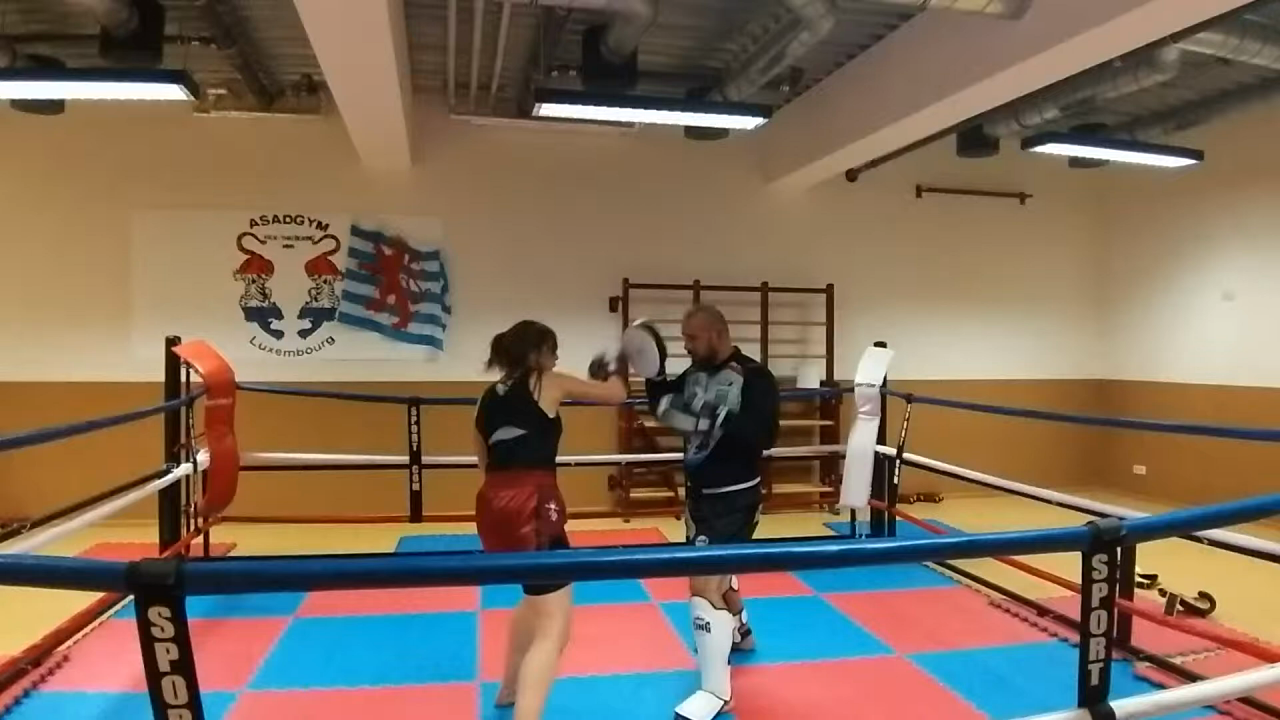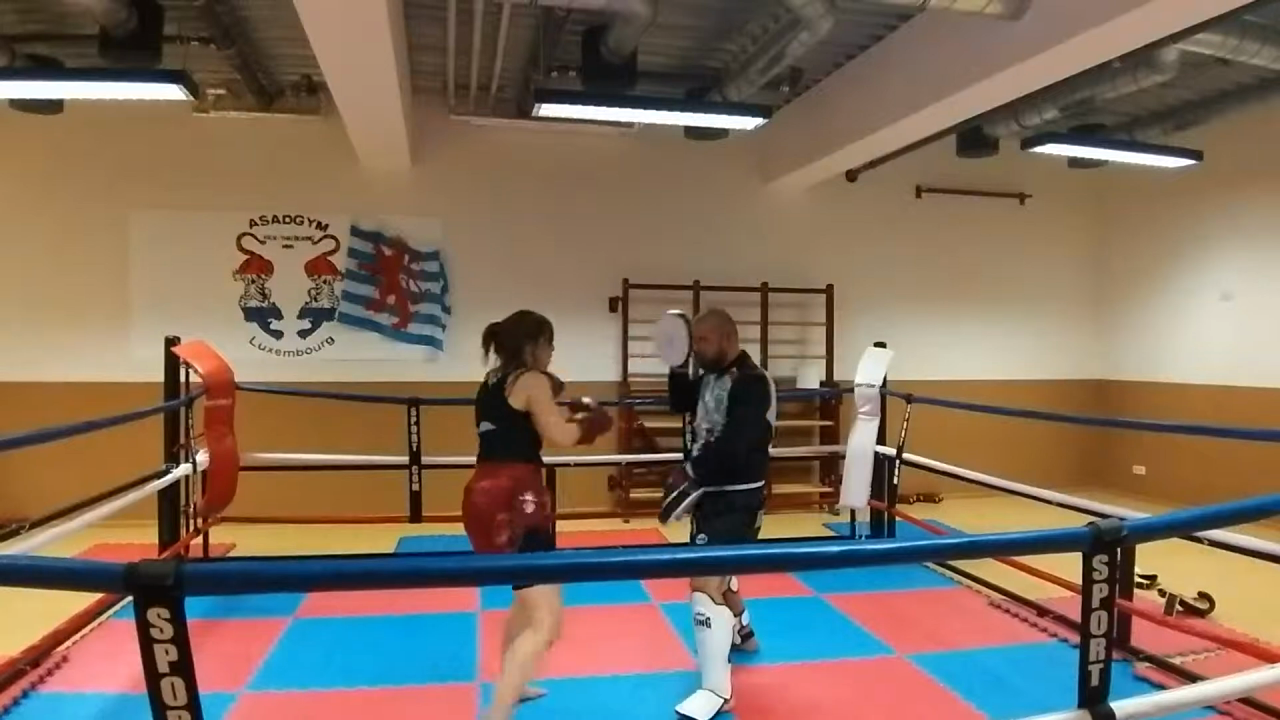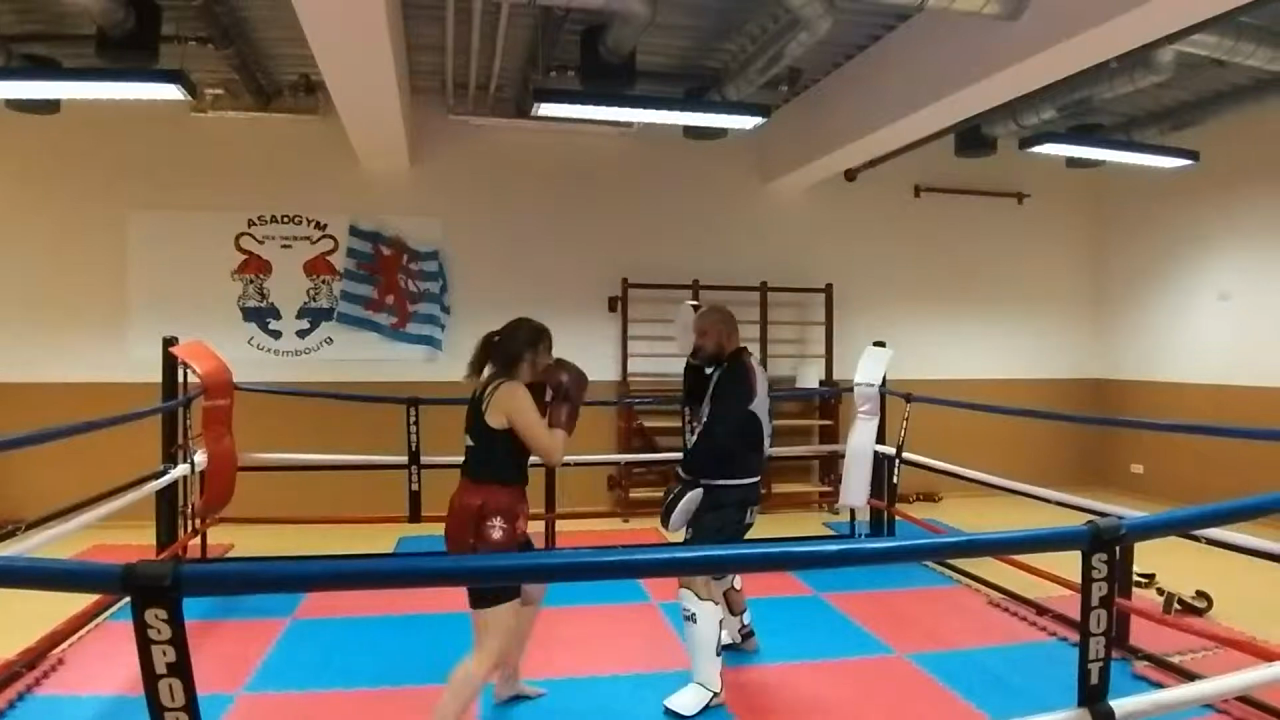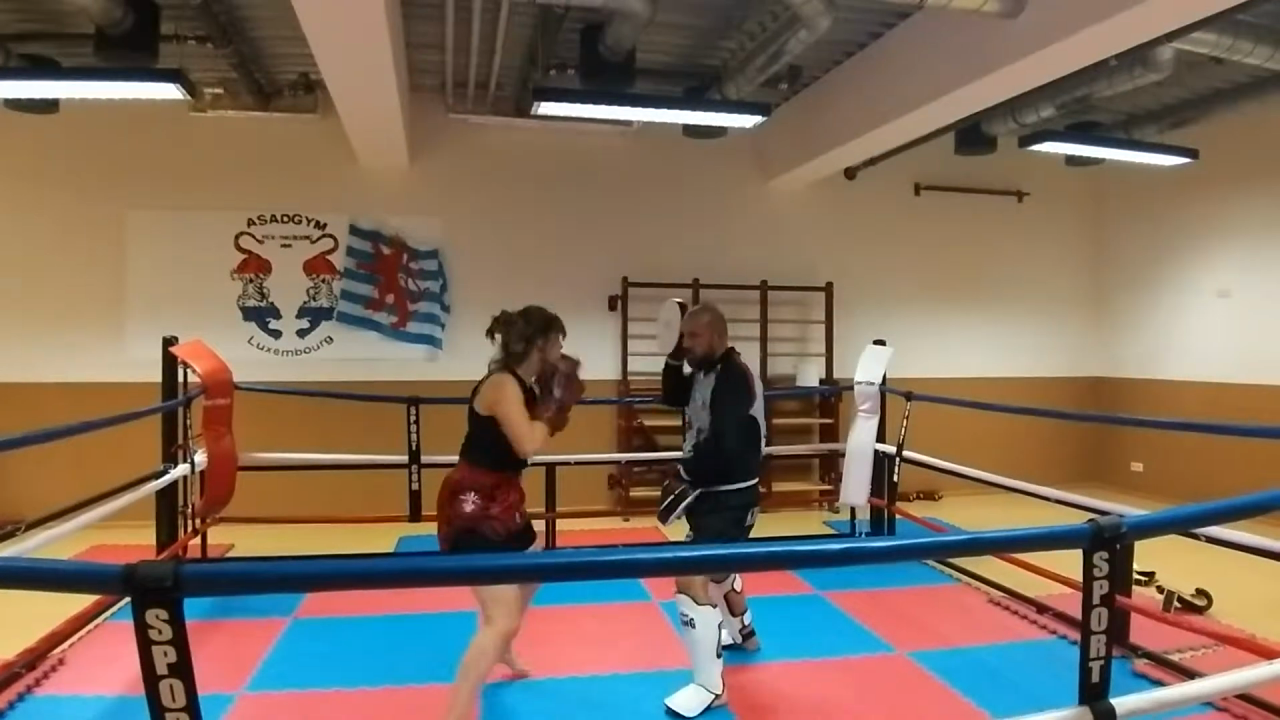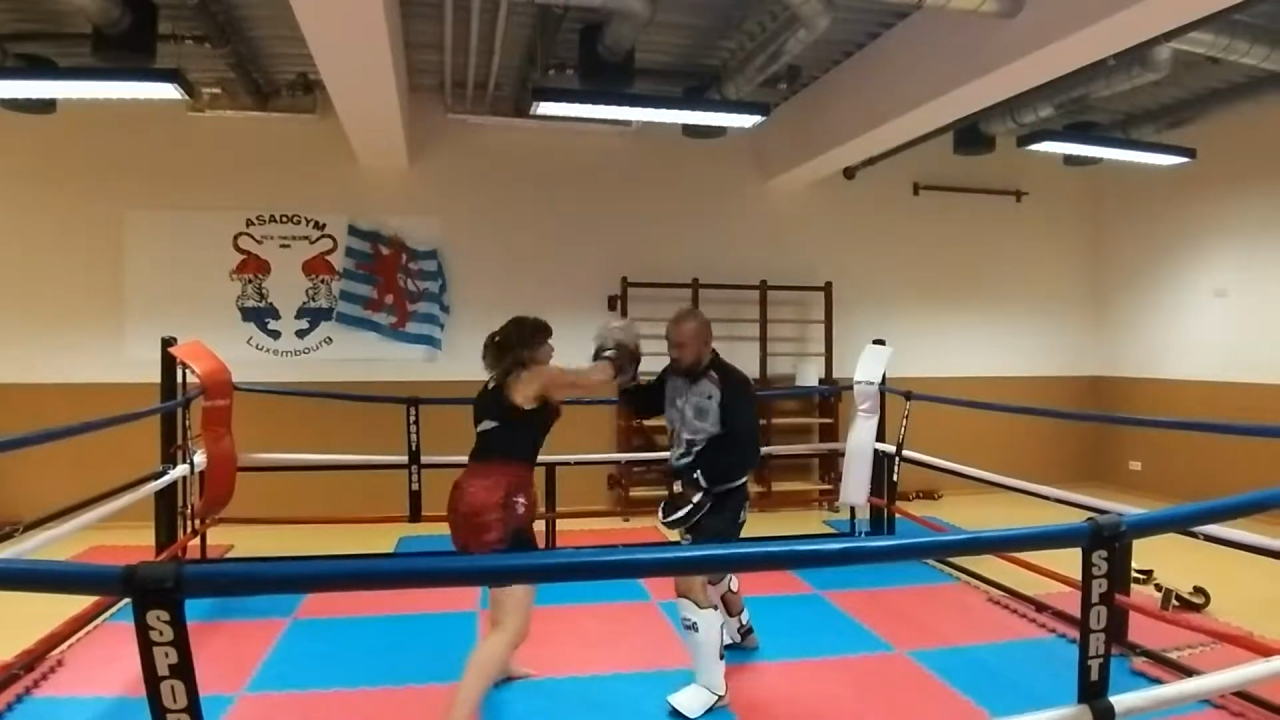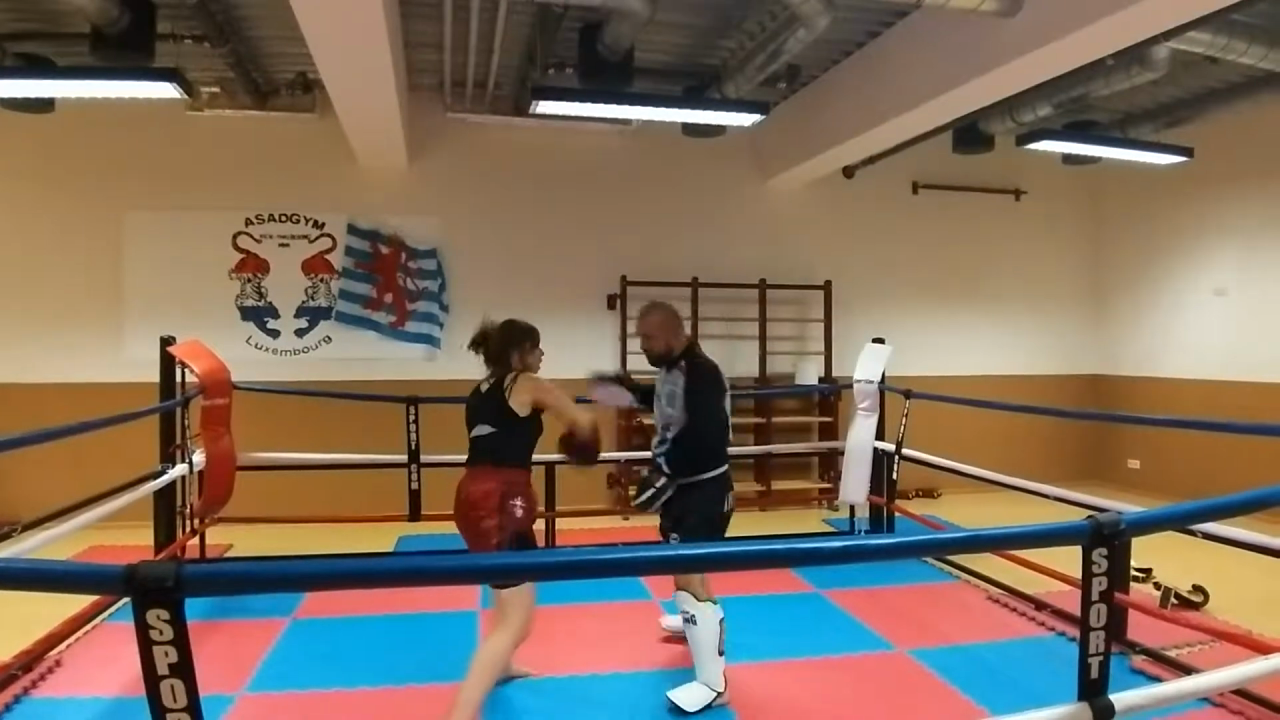
dt=0.2s
person 1, frame 1
left shoulder: (753, 377)
right shoulder: (695, 373)
left elbow: (763, 432)
right elbow: (664, 405)
left wrist: (707, 421)
right wrist: (652, 372)
left hip: (733, 497)
right hip: (702, 491)
left knee: (705, 585)
right knee: (715, 569)
right ankle: (739, 631)
person 1, frame 2
left shoulder: (750, 381)
right shoulder: (715, 375)
left elbow: (737, 445)
right elbow: (682, 405)
left wrist: (689, 472)
right wrist: (679, 366)
left hip: (734, 498)
right hip: (716, 492)
left knee: (704, 581)
right ankle: (741, 632)
person 1, frame 3
left shoulder: (738, 374)
right shoulder: (731, 370)
left elbow: (717, 435)
right elbow: (696, 400)
left wrist: (684, 474)
right wrist: (694, 360)
left hip: (729, 493)
right hip: (723, 488)
left knee: (694, 577)
left ankle: (707, 684)
right ankle: (741, 631)
person 1, frame 4
left shoulder: (735, 378)
right shoulder: (704, 370)
left elbow: (724, 442)
right elbow: (677, 397)
left wrist: (683, 474)
right wrist: (672, 357)
left hip: (728, 496)
right hip: (712, 490)
left knee: (692, 581)
left ankle: (709, 685)
right ankle: (741, 631)
person 1, frame 5
left shoulder: (732, 384)
right shoulder: (673, 375)
left elbow: (744, 449)
right elbow: (642, 405)
left wrist: (698, 481)
left hip: (720, 497)
right hip: (695, 491)
left knee: (690, 583)
right knee: (713, 568)
left ankle: (711, 685)
right ankle: (741, 630)
person 1, frame 6
left shoulder: (702, 372)
right shoulder: (672, 366)
left elbow: (708, 436)
left wrist: (664, 467)
right wrist: (627, 389)
left hip: (703, 487)
right hip: (684, 483)
left knee: (690, 575)
left ankle: (712, 682)
right ankle: (694, 623)
person 2, frame 1
left shoulder: (489, 398)
right shoulder: (548, 383)
right elbow: (615, 393)
right wrist: (615, 371)
left hip: (494, 505)
right hip: (532, 507)
left knee: (539, 598)
right knee: (553, 633)
left ankle: (512, 688)
person 2, frame 2
left shoulder: (493, 382)
right shoulder: (531, 380)
right elbow: (557, 437)
left wrist: (553, 407)
right wrist: (583, 421)
left hip: (487, 498)
right hip: (513, 502)
left knee: (532, 597)
right knee: (544, 625)
left ankle: (511, 687)
person 2, frame 3
left shoulder: (495, 389)
right shoulder: (512, 393)
left elbow: (514, 443)
right elbow: (553, 454)
left wrist: (546, 399)
right wrist: (564, 407)
left hip: (496, 515)
right hip: (489, 521)
left knee: (534, 592)
right knee: (491, 650)
left ankle: (507, 682)
person 2, frame 4
left shoulder: (525, 382)
right shoulder: (503, 383)
left elbow: (527, 436)
right elbow: (527, 445)
left wrist: (553, 400)
right wrist: (554, 401)
left hip: (499, 499)
right hip: (472, 503)
left knee: (528, 577)
right knee: (502, 622)
left ankle: (502, 656)
person 2, frame 5
left shoulder: (489, 392)
right shoulder: (534, 379)
right elbow: (595, 379)
right wrist: (618, 357)
left hip: (470, 495)
right hip: (501, 501)
left knee: (513, 592)
right knee: (512, 625)
left ankle: (498, 666)
person 2, frame 6
left shoulder: (479, 394)
right shoulder: (529, 384)
right elbow: (583, 421)
right wrist: (587, 430)
left hip: (476, 496)
right hip: (503, 502)
left knee: (517, 594)
right knee: (516, 621)
left ankle: (500, 665)
